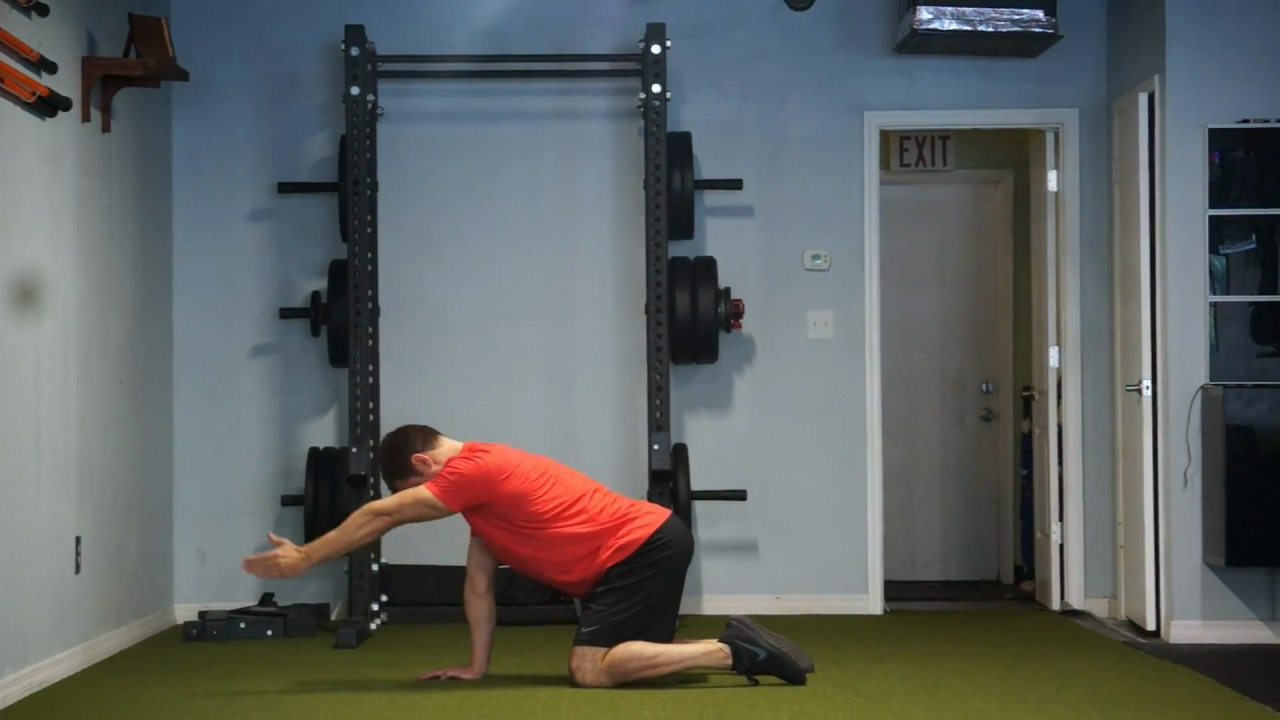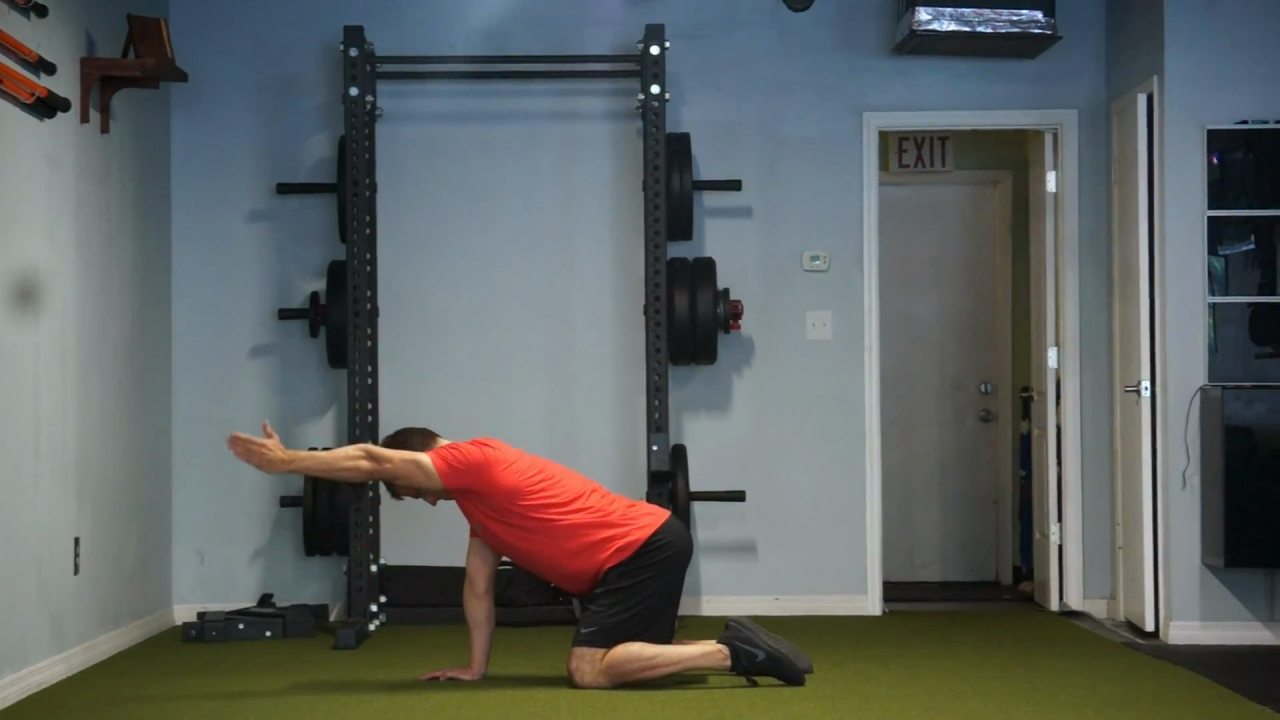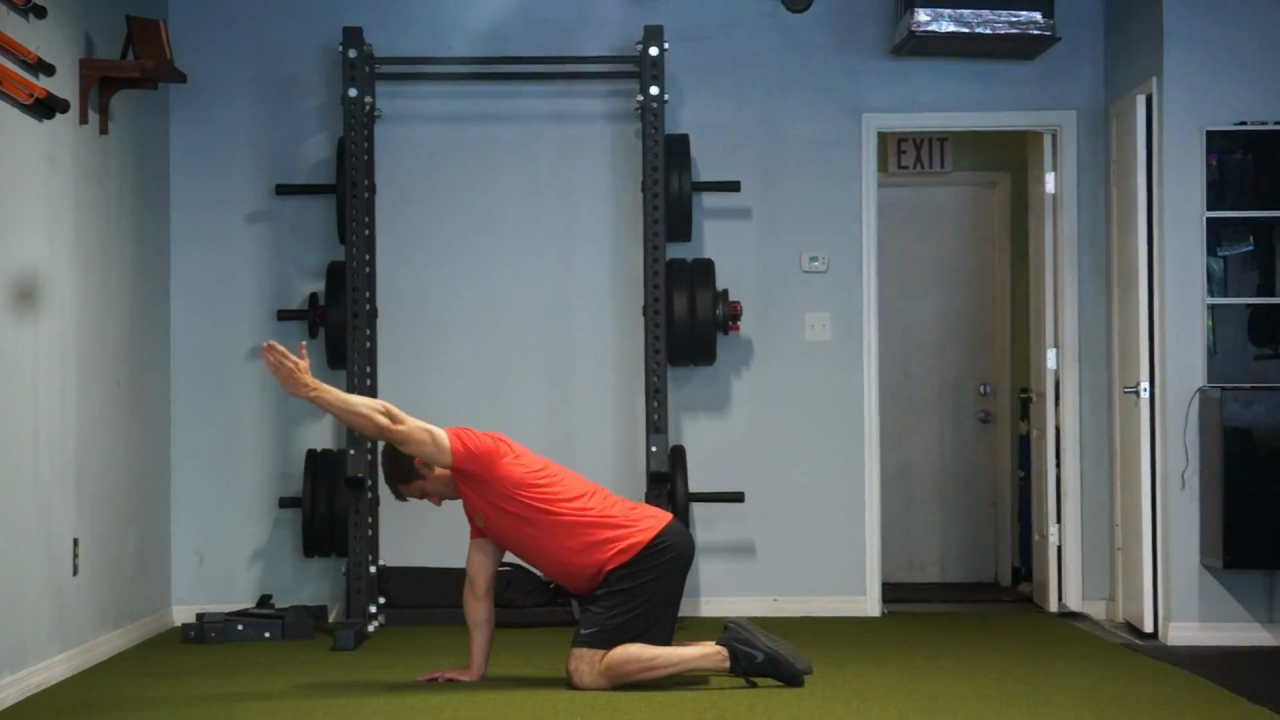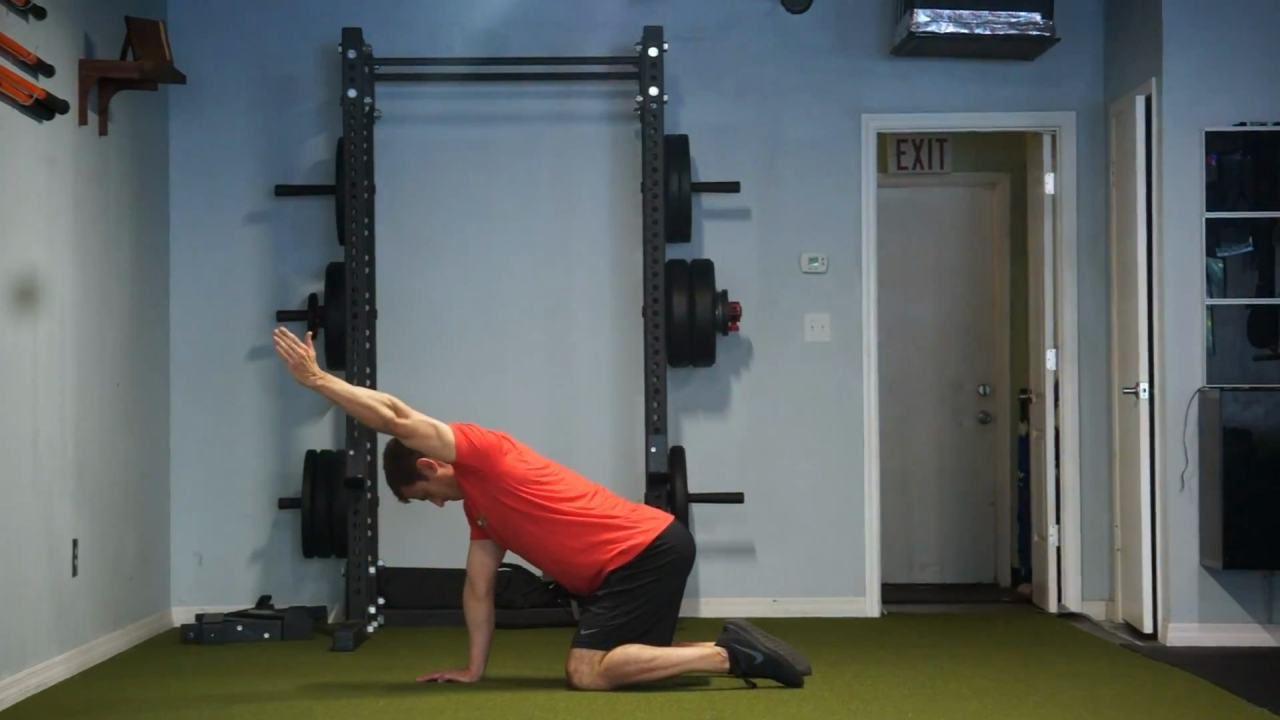
dt=0.5s
person 1, frame 1
left shoulder: (473, 470)
right shoulder: (481, 481)
left elbow: (380, 516)
right elbow: (478, 584)
left wrist: (304, 558)
right wrist: (476, 665)
left hip: (646, 546)
right hip: (651, 543)
left knee: (590, 668)
right knee: (610, 655)
left ankle: (732, 651)
right ankle: (735, 643)
person 1, frame 2
left shoulder: (474, 460)
right shoulder: (476, 490)
left elbow: (373, 463)
right elbow: (478, 587)
left wrist: (285, 460)
right wrist: (475, 667)
left hip: (644, 549)
right hip: (649, 546)
left knee: (588, 670)
right knee: (610, 660)
left ankle: (731, 653)
right ankle: (733, 645)
person 1, frame 3
left shoulder: (482, 455)
right shoulder: (477, 501)
left elbow: (389, 424)
right elbow: (478, 589)
left wrist: (308, 388)
right wrist: (474, 668)
left hip: (646, 549)
right hip: (646, 550)
left knee: (587, 671)
right knee: (615, 659)
left ankle: (730, 652)
right ankle: (731, 645)
person 1, frame 4
left shoulder: (483, 451)
right shoulder: (478, 503)
left elbow: (393, 417)
right elbow: (478, 588)
left wrist: (316, 378)
right wrist: (473, 668)
left hip: (648, 549)
right hip: (648, 551)
left knee: (587, 672)
right knee: (615, 658)
left ankle: (730, 655)
right ankle: (731, 648)
